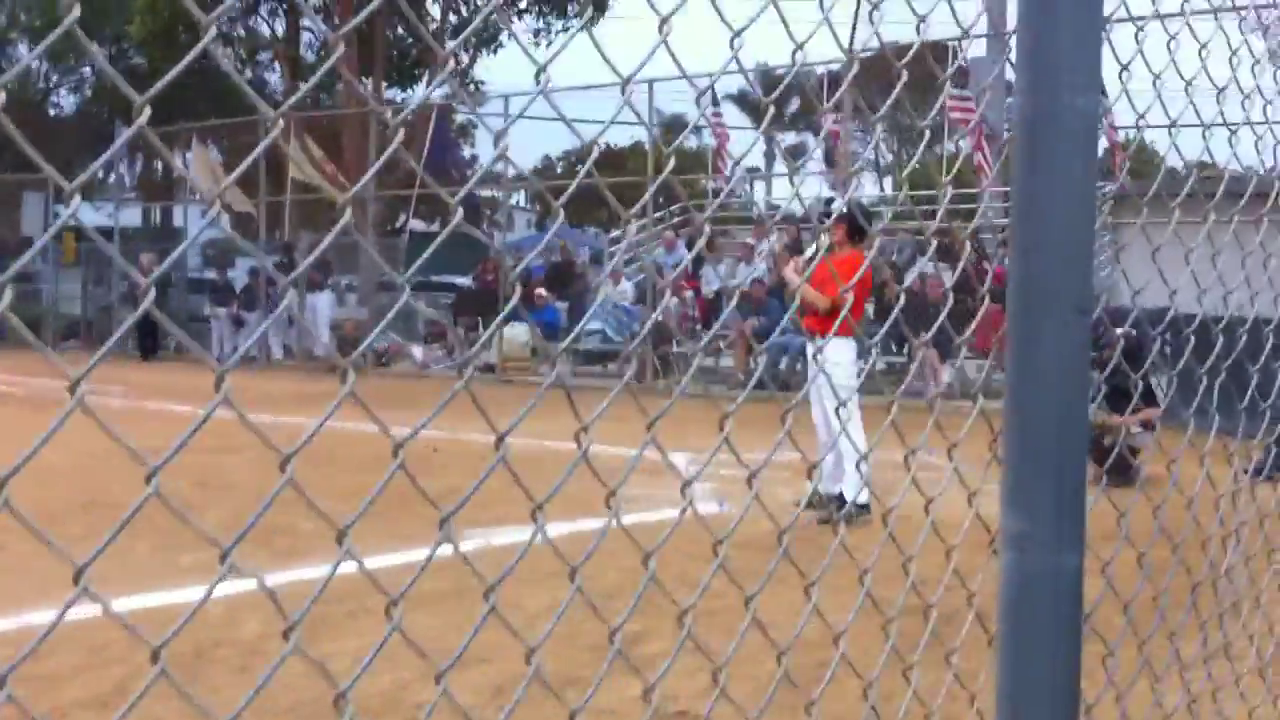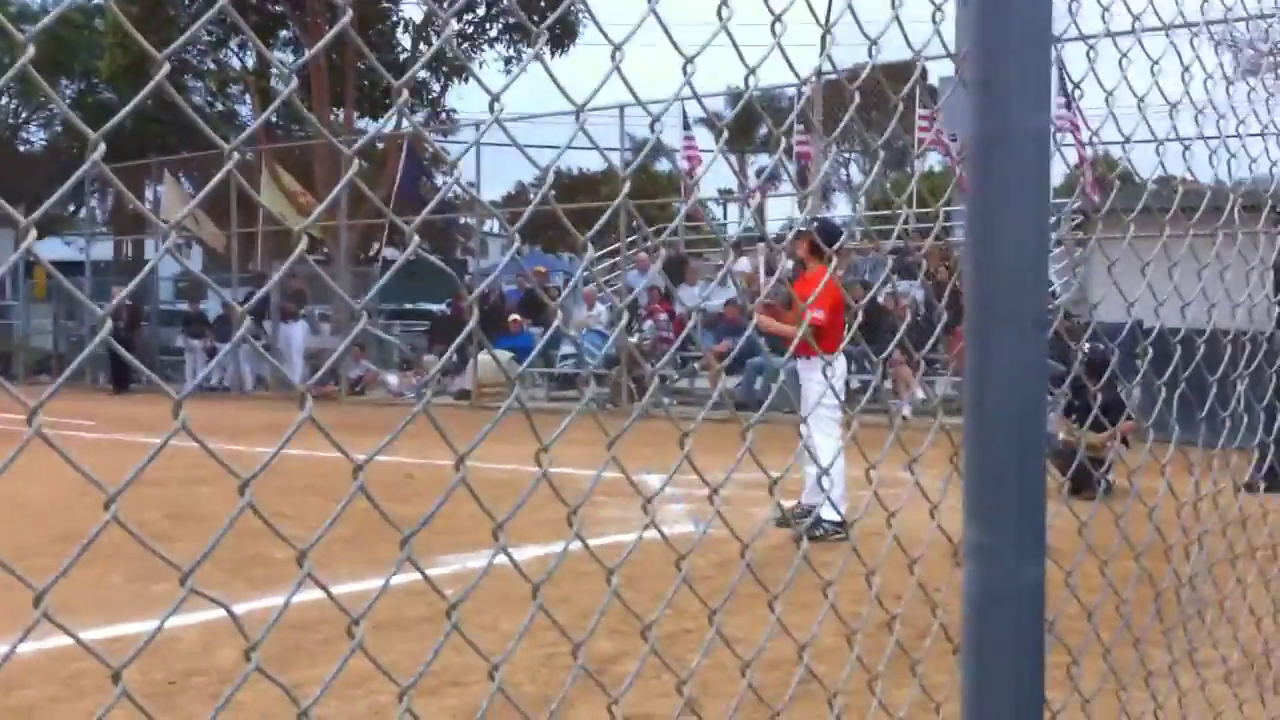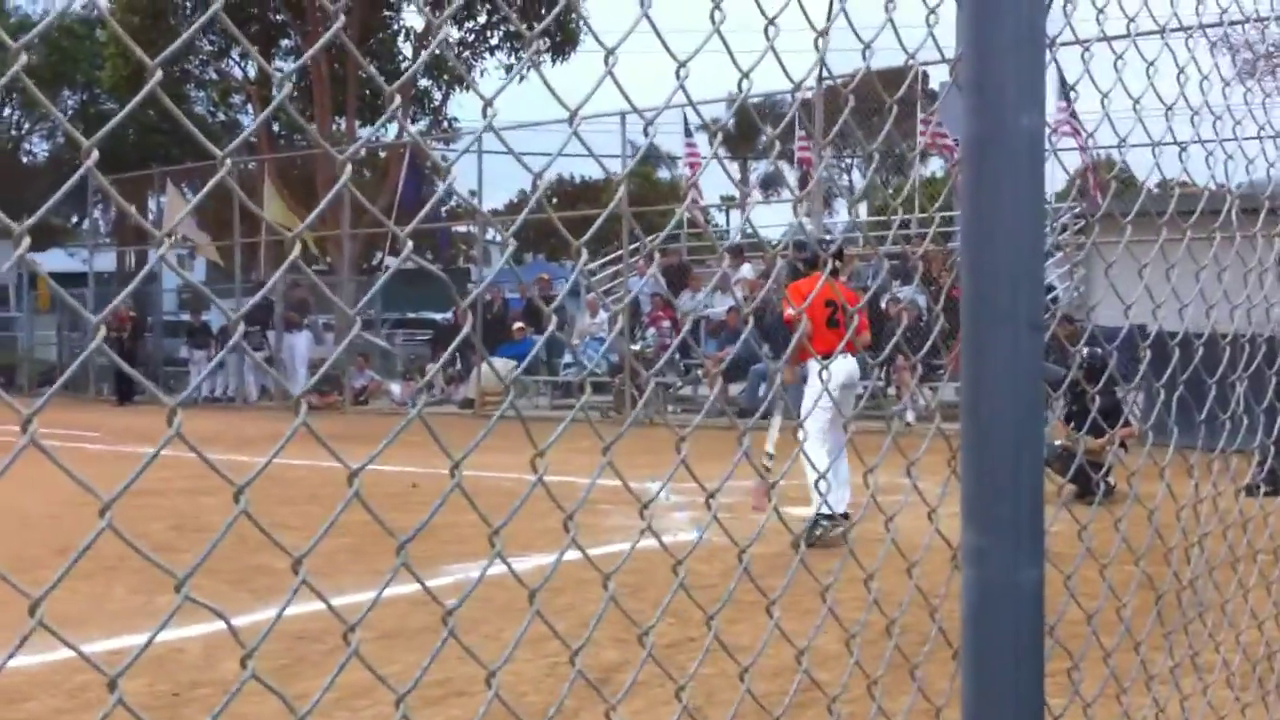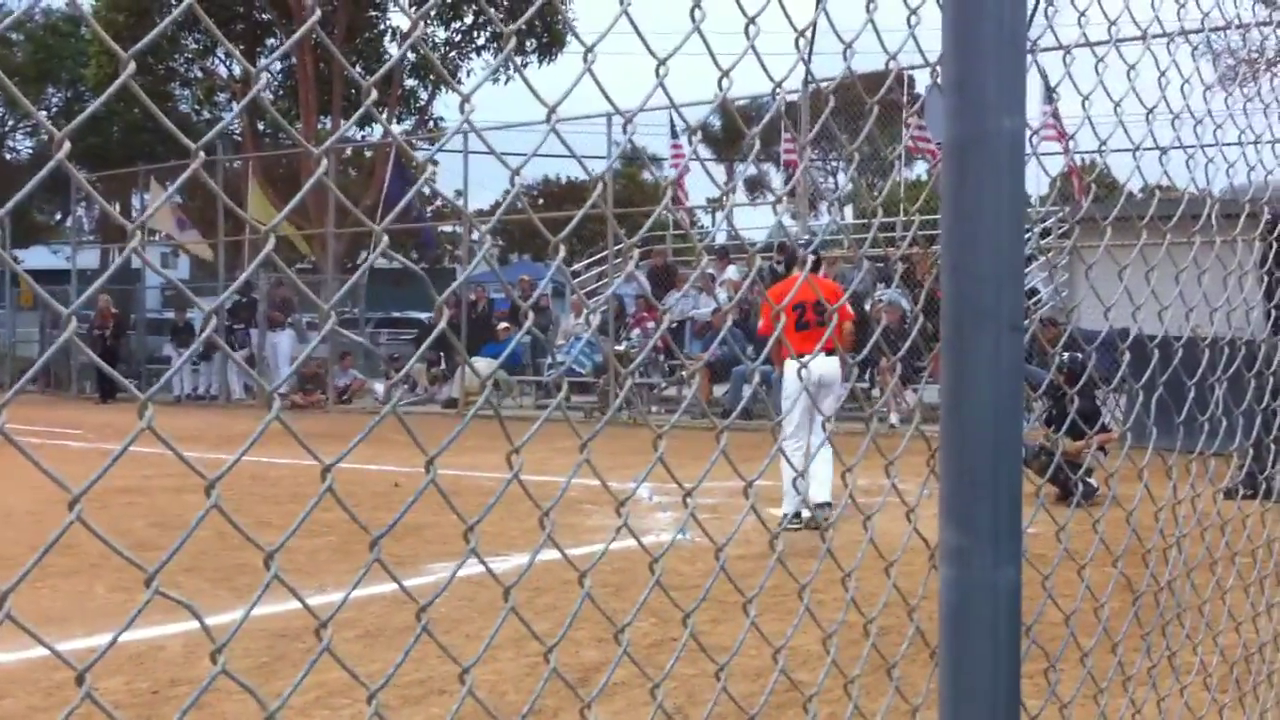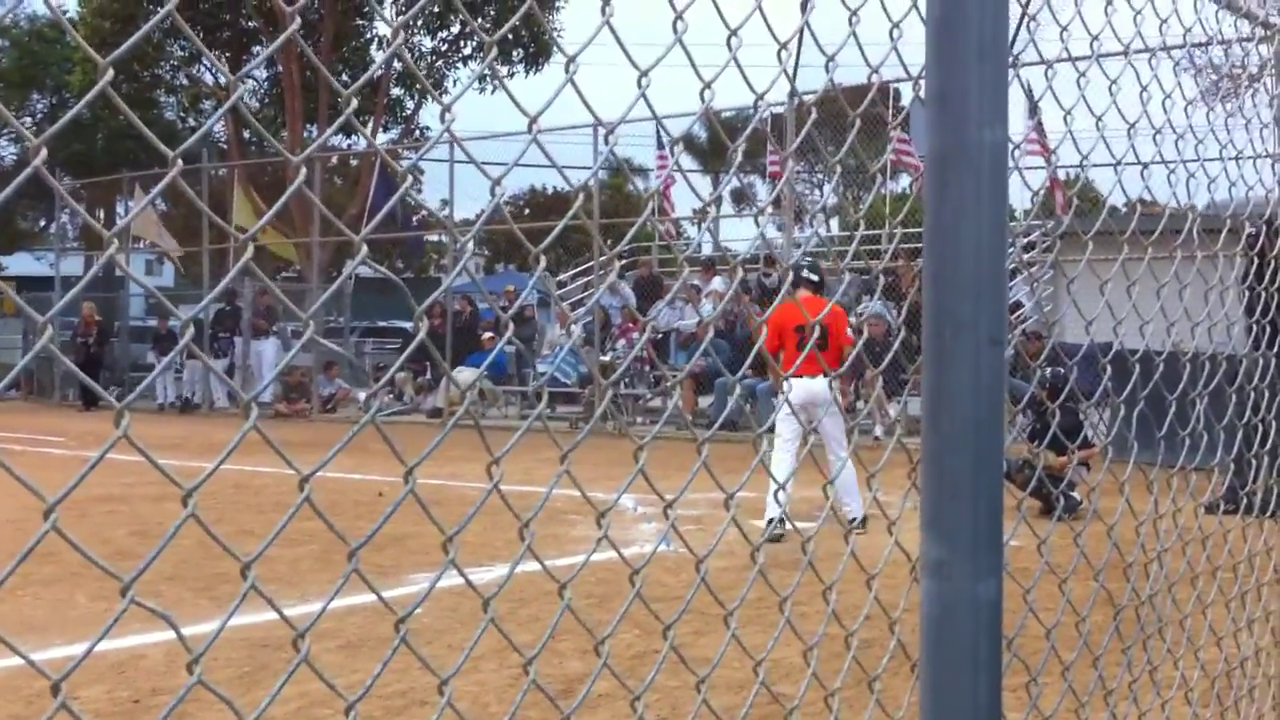
dt=0.5s
person 1, frame 1
left shoulder: (857, 265)
right shoulder: (826, 260)
left elbow: (826, 305)
right elbow: (810, 303)
left wrist: (797, 281)
right wrist: (796, 278)
left hip: (838, 347)
right hip: (817, 344)
left knee: (846, 422)
right knee: (825, 423)
left ankle: (858, 499)
right ankle: (831, 489)
person 1, frame 2
left shoulder: (824, 282)
right shoulder: (806, 278)
left elbow: (810, 331)
left wrist: (771, 325)
right wrist: (773, 313)
left hip: (822, 366)
right hip: (810, 364)
left knee: (826, 440)
right knee: (812, 437)
left ankle: (833, 518)
right ankle: (812, 503)
person 1, frame 3
left shoulder: (800, 288)
right shoulder: (848, 293)
left elbow: (803, 329)
right elbow: (864, 339)
left wrist: (793, 362)
left hip: (823, 366)
right hip: (850, 366)
left knee: (810, 441)
right knee: (836, 440)
left ankle: (826, 516)
right ankle: (839, 510)
person 1, frame 4
left shoulder: (776, 292)
right shoulder: (832, 288)
left elbow: (771, 337)
right elbow: (847, 329)
left wrist: (780, 364)
right wrist: (841, 360)
left hip: (797, 367)
right hip: (830, 364)
left knee: (793, 440)
right knee: (821, 437)
left ankle: (792, 512)
right ankle: (821, 503)
person 1, frame 5
left shoulder: (780, 313)
right shoulder: (835, 311)
left elbow: (771, 357)
right elbow: (849, 353)
left wrist: (779, 380)
left hip: (795, 386)
right hip: (827, 386)
left knee: (784, 453)
right knee: (839, 453)
left ankle: (776, 520)
right ankle: (855, 516)
